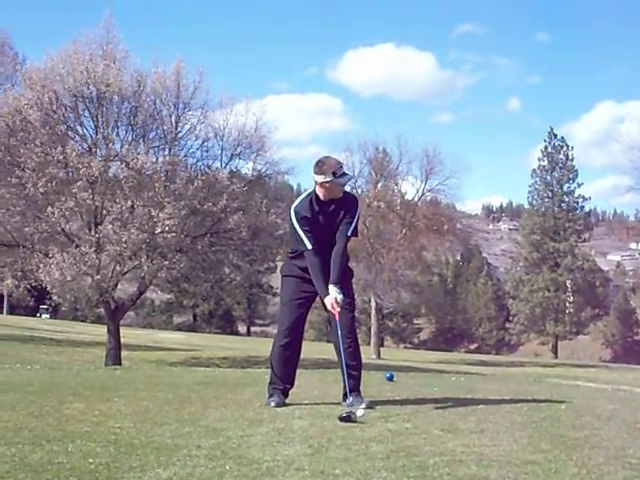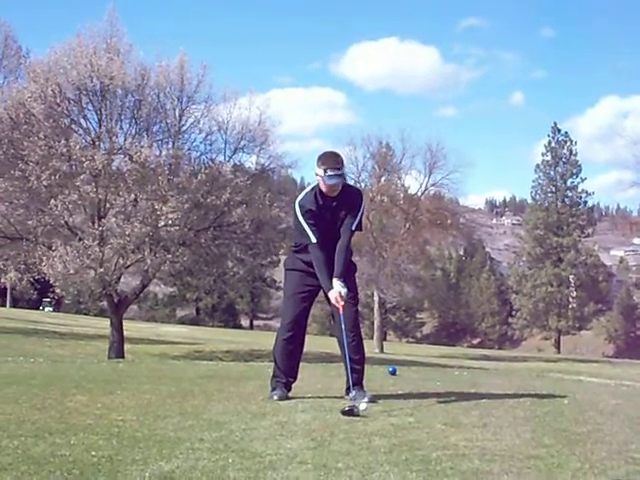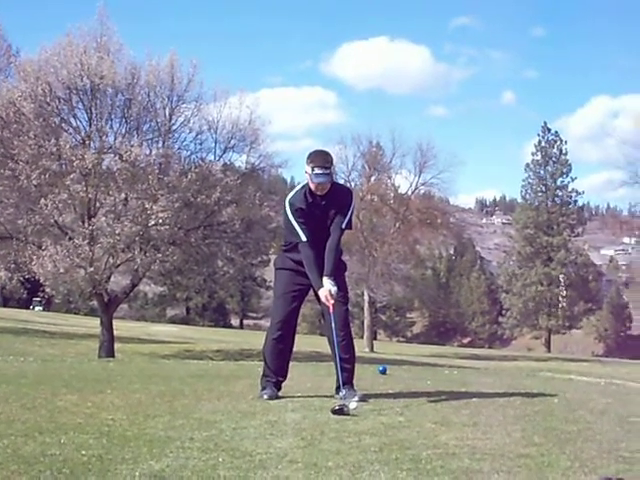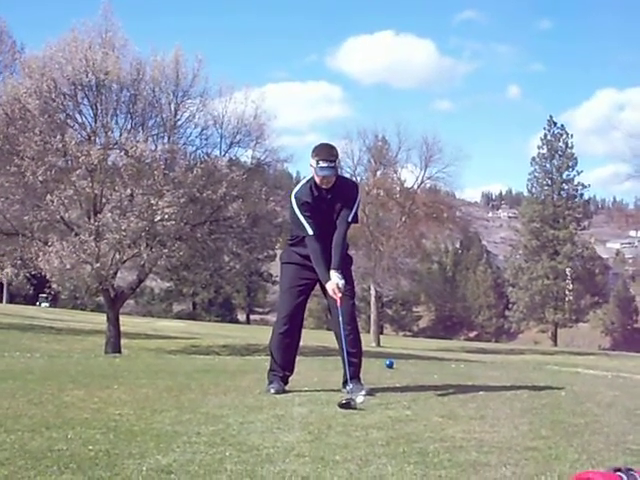
dt=0.4s
person 1, frame 1
left shoulder: (349, 202)
right shoulder: (300, 208)
left elbow: (340, 245)
right elbow: (311, 253)
left wrist: (334, 286)
right wrist: (324, 293)
left hip: (336, 272)
right hip: (300, 271)
left knee: (347, 329)
right knee: (288, 328)
left ankle: (353, 392)
right ankle: (277, 390)
person 1, frame 2
left shoulder: (354, 197)
right shoulder: (305, 202)
left elbow: (345, 239)
right elbow: (316, 247)
left wrist: (338, 280)
right wrist: (328, 287)
left hip: (340, 267)
right hip: (304, 264)
left knee: (350, 323)
right knee: (291, 322)
left ankle: (356, 386)
right ankle: (281, 383)
person 1, frame 3
left shoulder: (344, 195)
right shoulder: (294, 201)
left elbow: (334, 238)
right elbow: (306, 245)
left wrist: (328, 278)
right wrist: (318, 285)
left hip: (330, 265)
right hip: (294, 264)
left knee: (340, 322)
right knee: (281, 321)
left ankle: (346, 385)
right ankle: (270, 382)
person 1, frame 4
left shoulder: (350, 189)
right shoulder: (300, 195)
left elbow: (341, 232)
right elbow: (312, 239)
left wrist: (336, 272)
right wrist: (325, 279)
left hip: (336, 259)
right hip: (300, 258)
left knee: (347, 316)
right knee: (287, 315)
left ankle: (353, 379)
right ankle: (277, 377)
